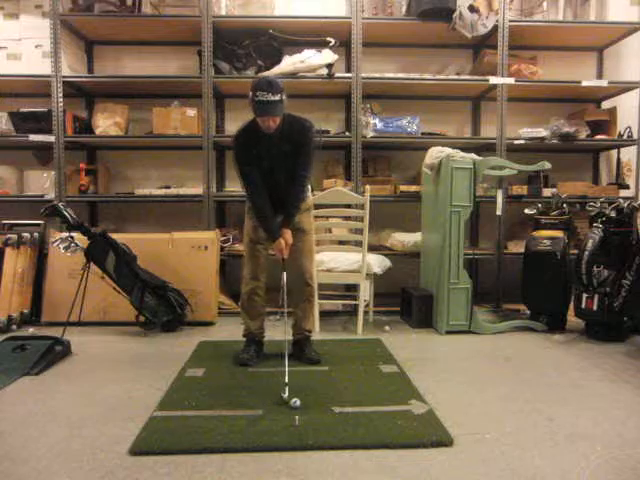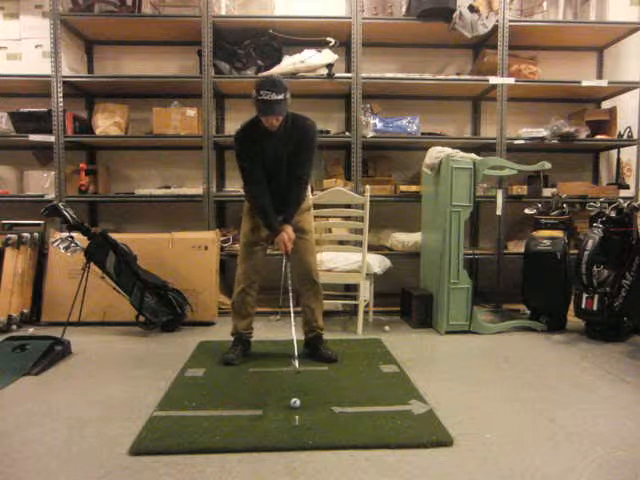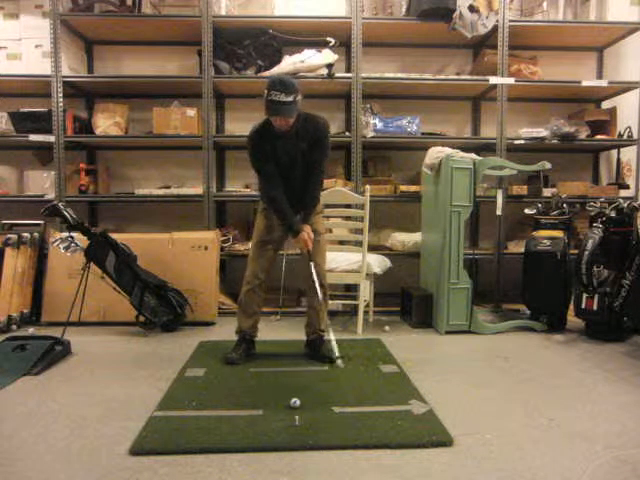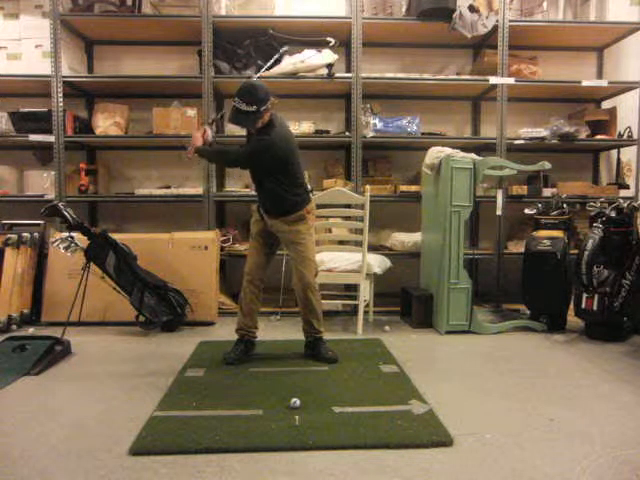
dt=1s
person 1, frame 1
left shoulder: (302, 129)
right shoulder: (243, 139)
left elbow: (300, 180)
right elbow: (254, 189)
left wrist: (287, 225)
right wrist: (273, 233)
left hip: (297, 208)
right hip: (259, 210)
left knee: (304, 274)
right knee: (253, 276)
left ankle: (302, 340)
right ankle: (253, 339)
person 1, frame 2
left shoulder: (304, 128)
right shoulder: (245, 135)
left elbow: (301, 178)
right elbow: (255, 186)
left wrist: (288, 222)
right wrist: (275, 228)
left hip: (296, 206)
right hip: (259, 208)
left knee: (308, 272)
right knee: (247, 274)
left ankle: (314, 337)
right ankle: (241, 338)
person 1, frame 3
left shoulder: (317, 127)
right shoulder: (258, 137)
left elbow: (315, 177)
right elbow: (272, 187)
left wrist: (306, 221)
right wrist: (294, 229)
left hip: (309, 209)
right hip: (273, 210)
left knee: (317, 275)
right knee: (255, 274)
left ankle: (316, 339)
right ankle: (245, 338)
person 1, frame 4
left shoulder: (271, 142)
right shoulder: (261, 125)
left elbow: (235, 158)
right elbow: (243, 153)
left wrist: (201, 149)
right wrist: (208, 146)
left hip: (294, 216)
right hip: (265, 212)
left knee: (305, 280)
right knee: (252, 276)
left ankle: (314, 340)
right ankle: (245, 338)
